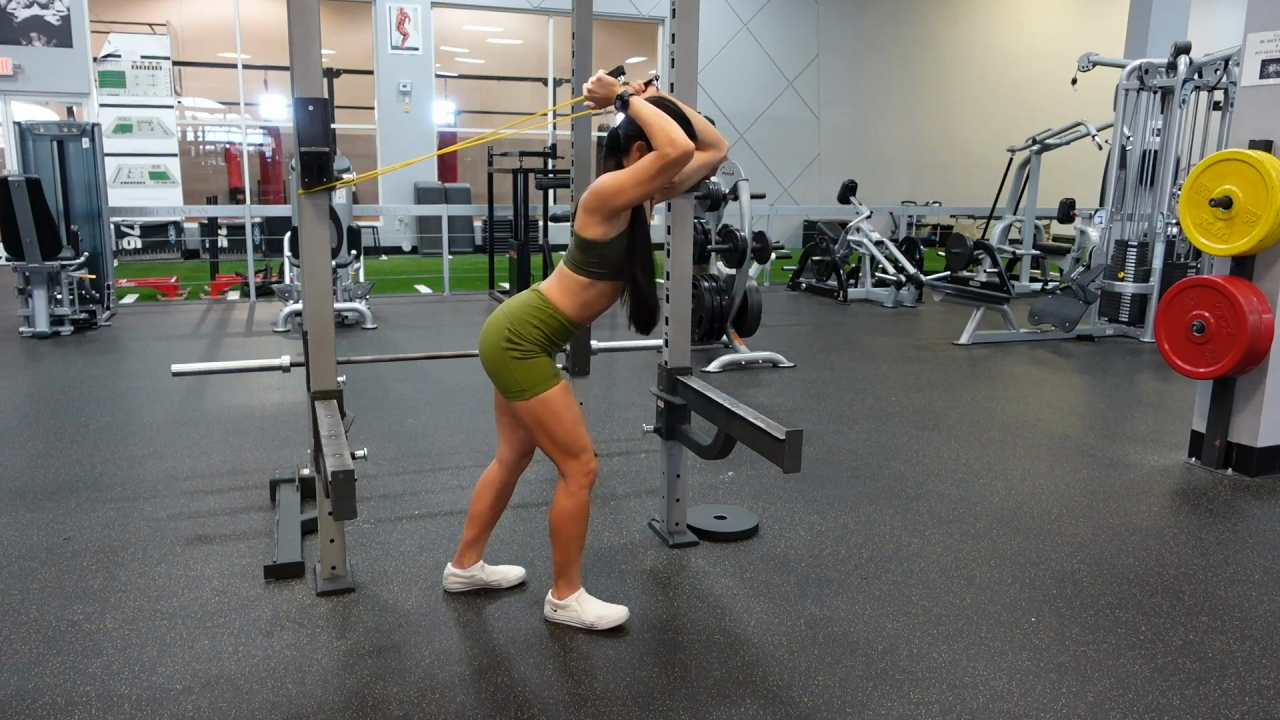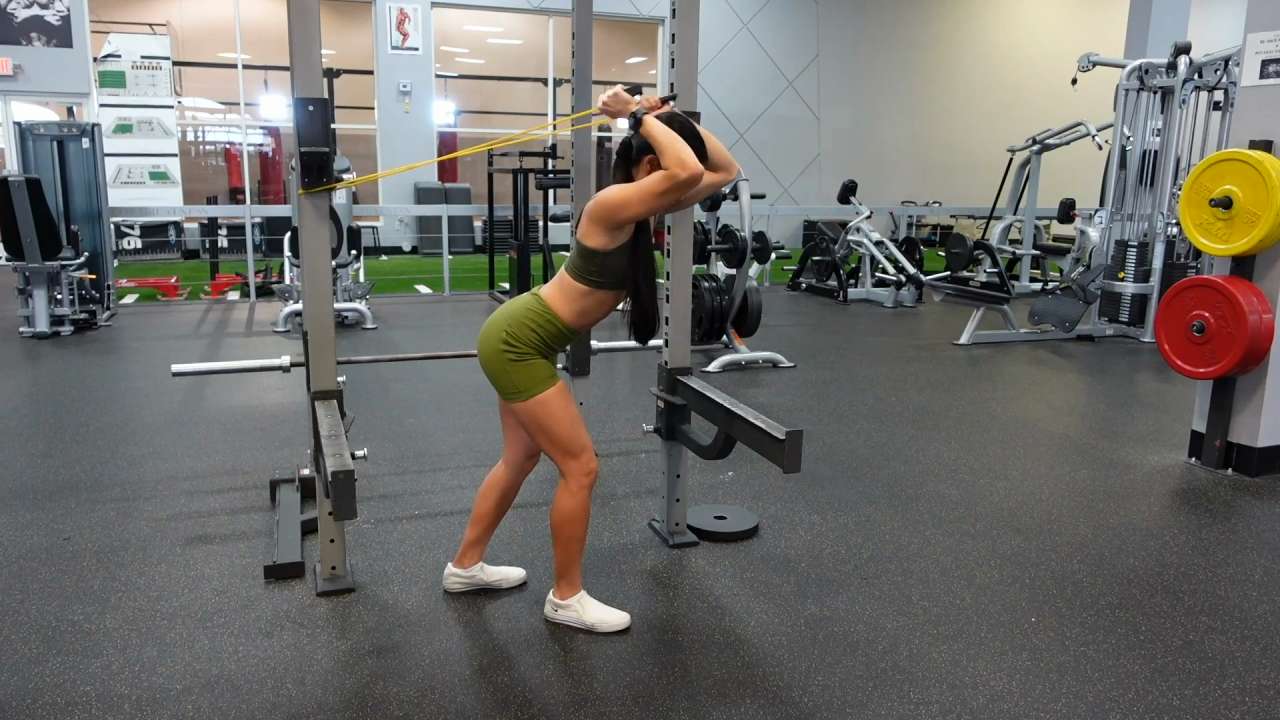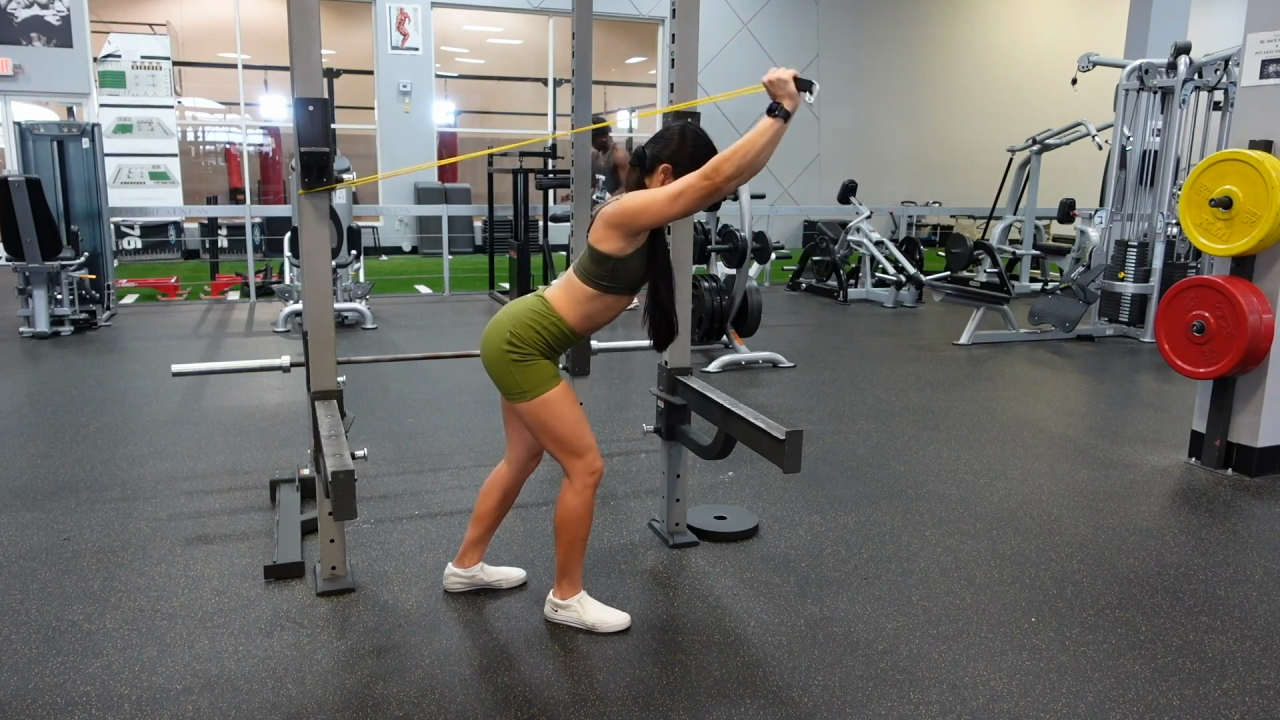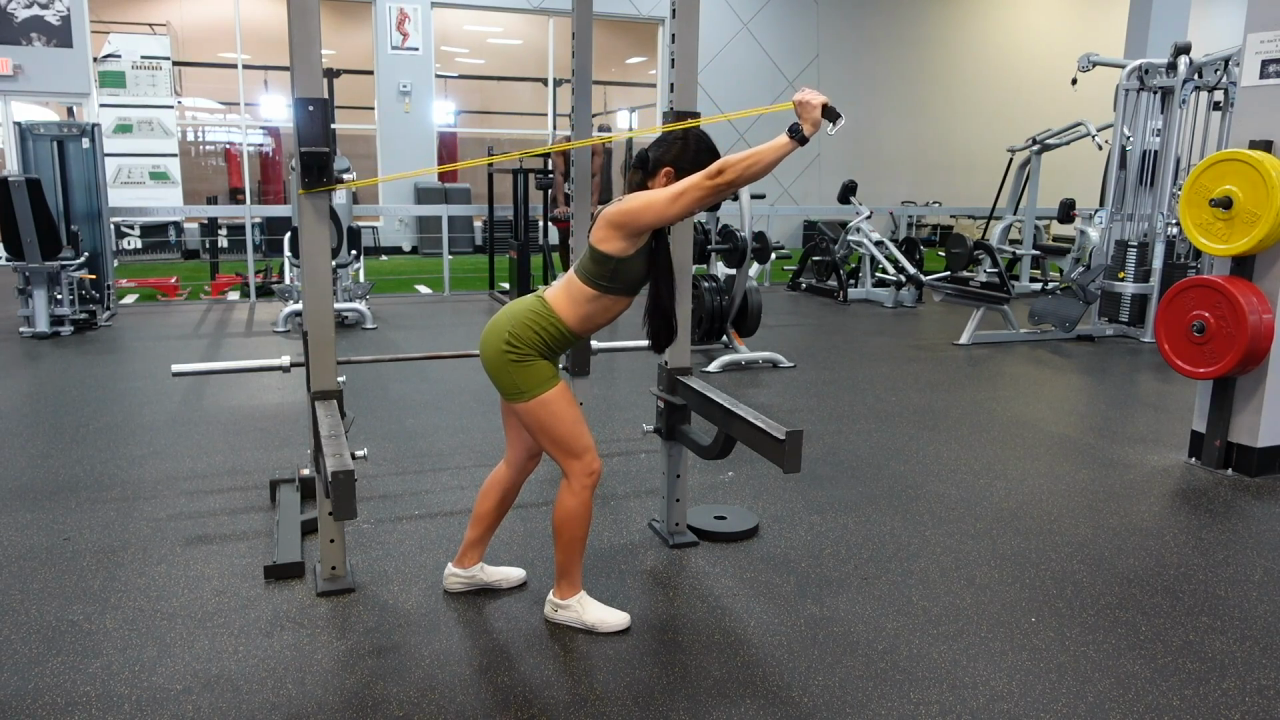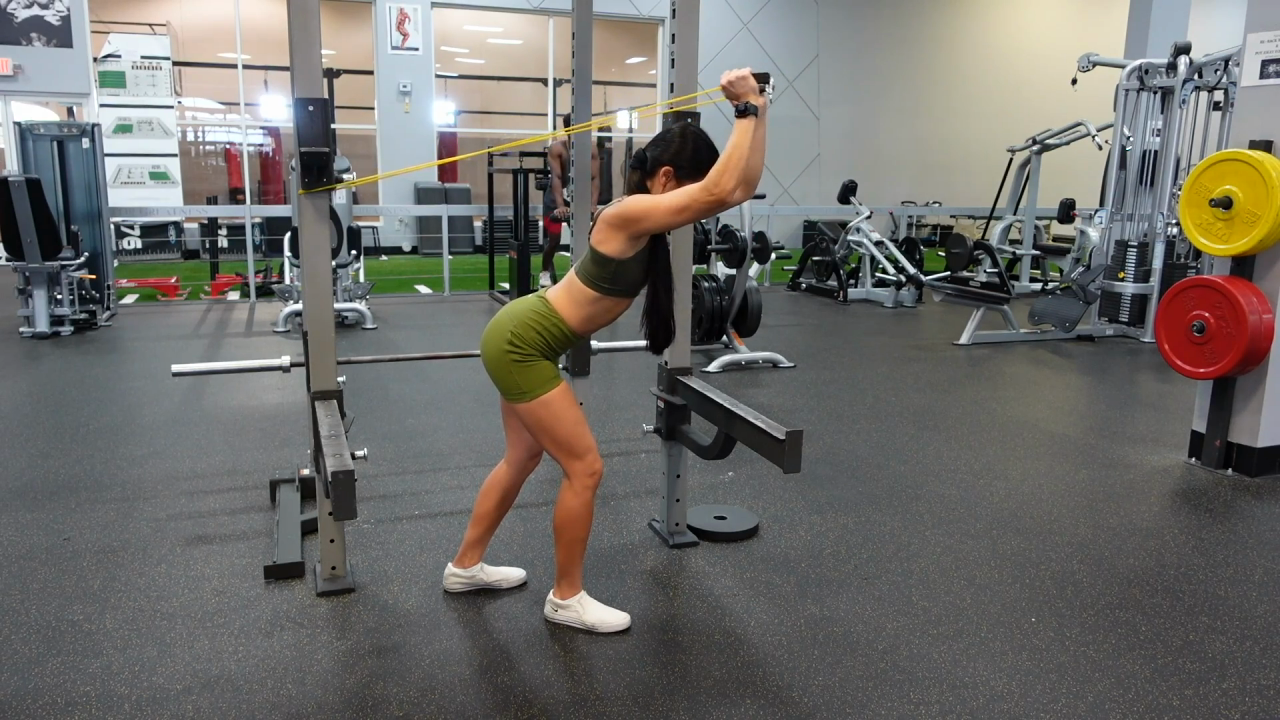
dt=0.7s
person 1, frame 1
left shoulder: (640, 198)
right shoulder: (607, 194)
left elbow: (715, 148)
right elbow: (679, 149)
left wrist: (647, 100)
right wrist: (626, 98)
left hip: (517, 334)
right hip: (520, 340)
left knee: (513, 458)
right knee: (579, 467)
left ankle: (465, 566)
right ankle: (566, 597)
person 1, frame 2
left shoulder: (644, 210)
right shoulder: (612, 205)
left elbow: (724, 170)
right elbow: (687, 172)
left wrist: (651, 115)
right wrist: (639, 117)
left hip: (518, 336)
right hip: (518, 343)
left knee: (520, 459)
right knee: (580, 467)
left ankle: (465, 566)
right ankle: (566, 597)
person 1, frame 3
left shoulder: (648, 211)
right shoulder: (626, 213)
left elbow: (735, 173)
right elbow: (718, 173)
left wrist: (782, 115)
right wrist: (780, 110)
left hip: (521, 336)
right hip: (521, 343)
left knee: (523, 458)
right knee: (585, 467)
left ankle: (466, 566)
right ankle: (567, 598)
person 1, frame 4
left shoulder: (650, 215)
right shoulder: (628, 214)
left elbow: (728, 178)
right elbow: (722, 177)
left wrist: (797, 133)
right wrist: (799, 132)
left hip: (521, 336)
right hip: (520, 343)
left knee: (523, 459)
right knee: (582, 467)
left ankle: (465, 566)
right ankle: (567, 596)
person 1, frame 5
left shoulder: (651, 212)
right shoulder: (630, 214)
left elbow: (740, 187)
right elbow: (718, 193)
left wrist: (756, 115)
right wrist: (744, 109)
left hip: (521, 336)
right hip: (520, 343)
left knee: (522, 459)
right knee: (584, 468)
left ankle: (465, 566)
right ankle: (566, 598)
